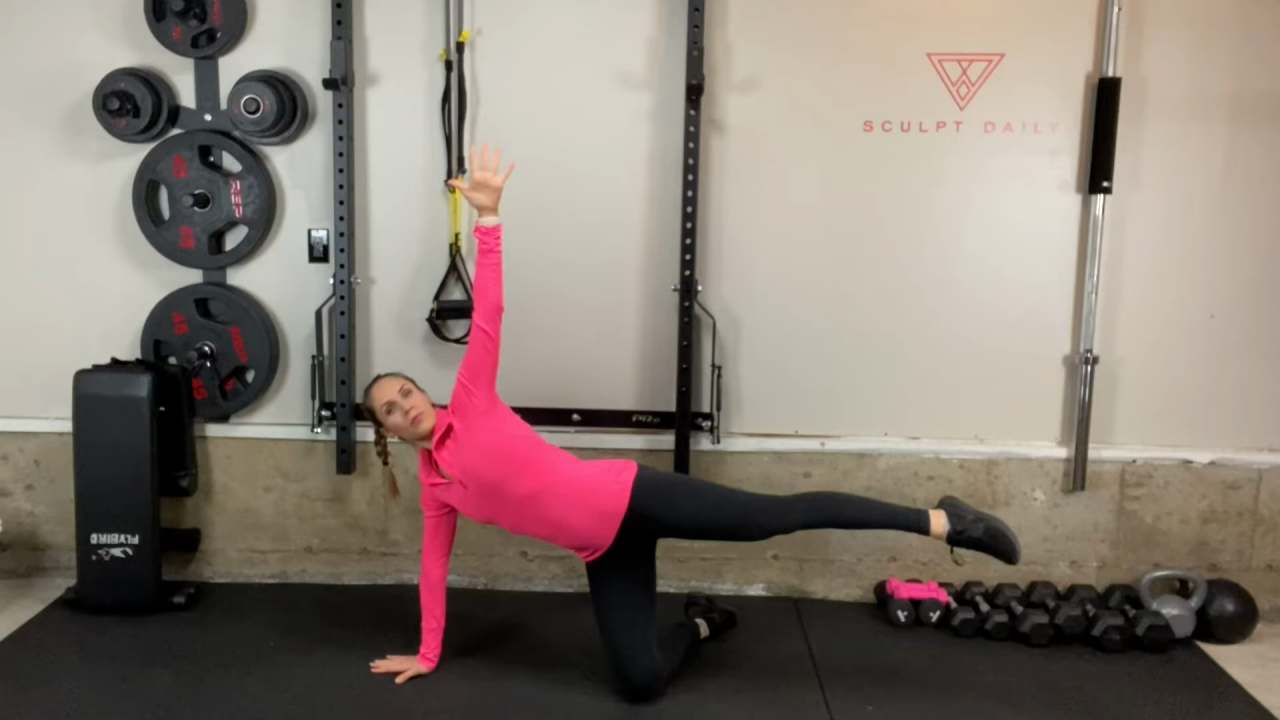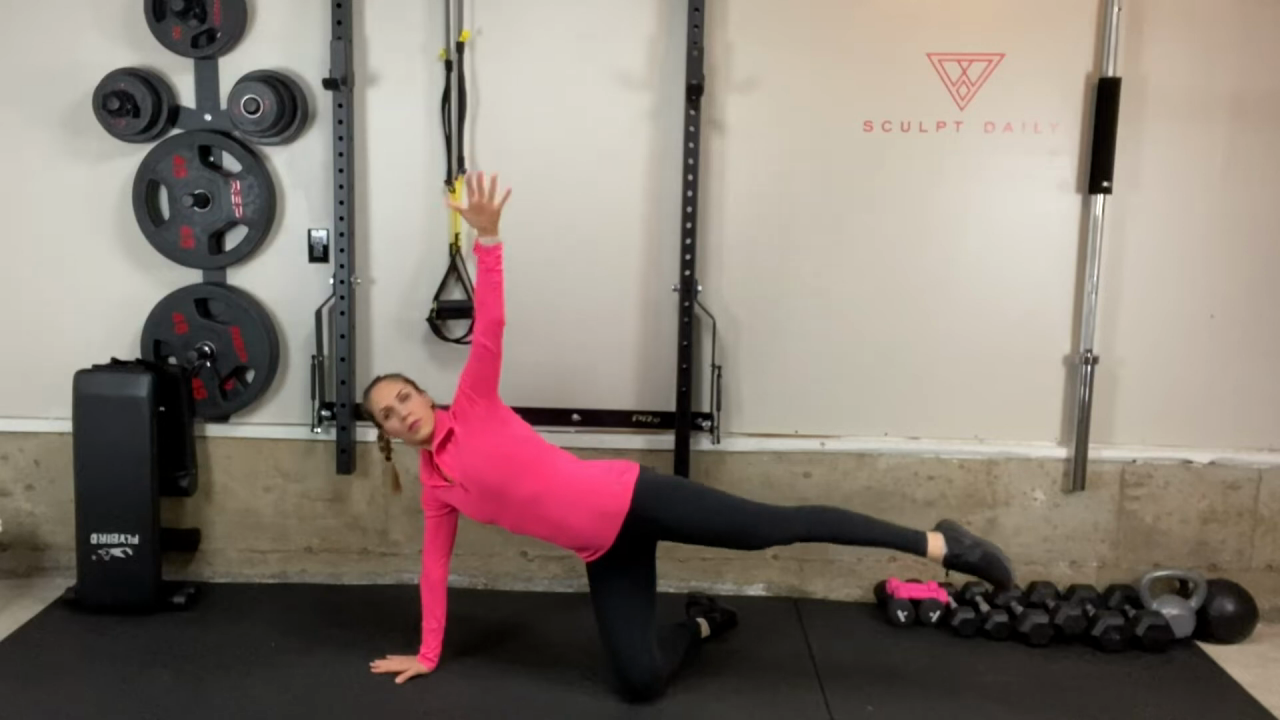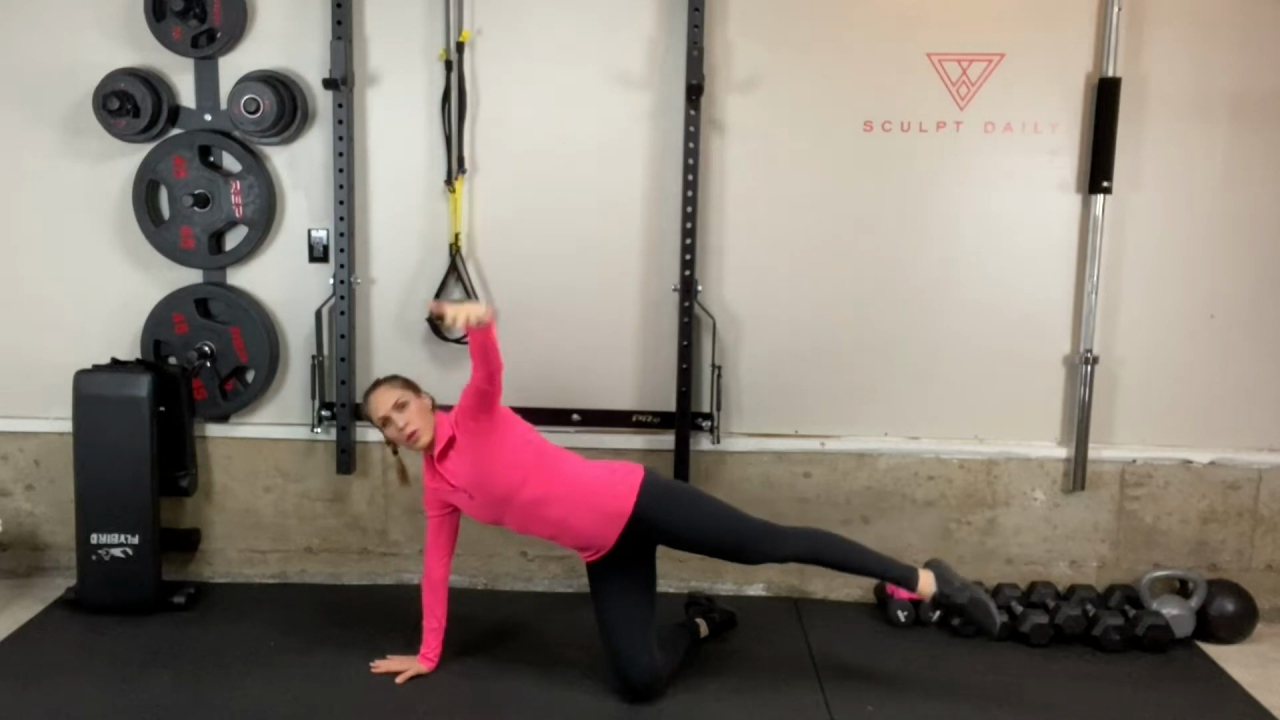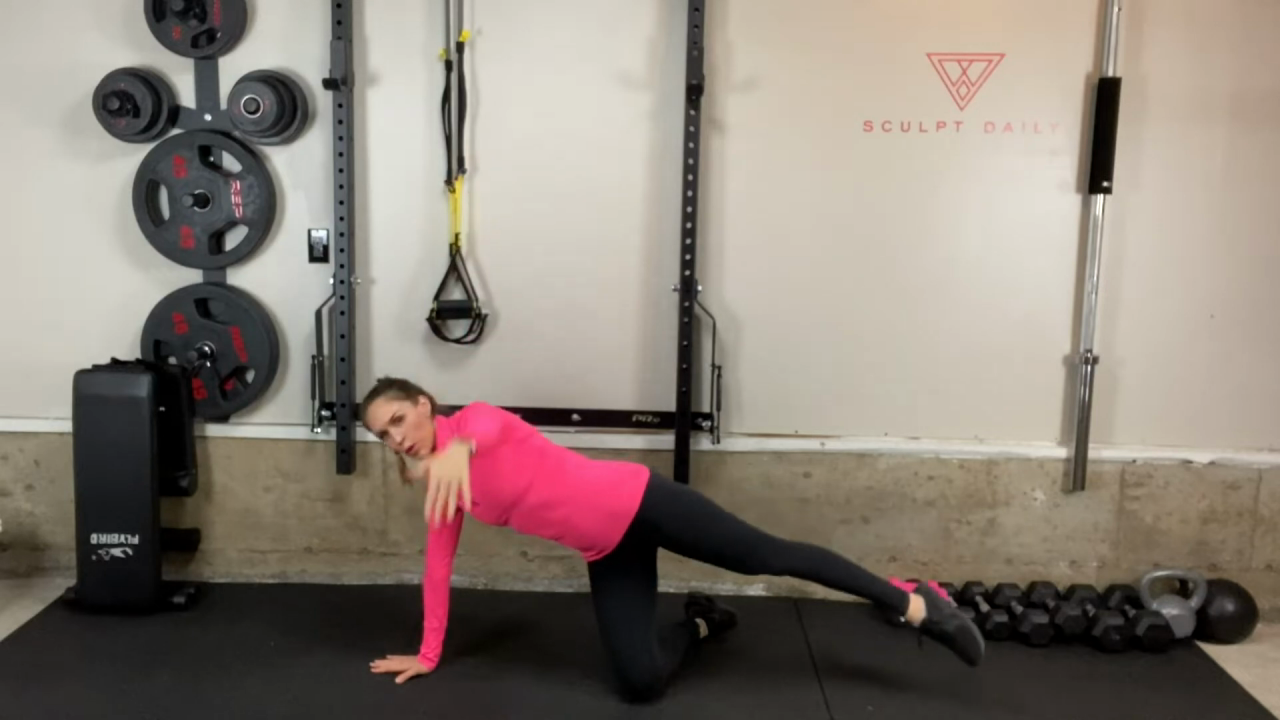
dt=0.2s
person 1, frame 1
left shoulder: (470, 406)
right shoulder: (433, 483)
left elbow: (487, 315)
right elbow: (434, 565)
left wrist: (486, 213)
right wrist: (426, 655)
left hip: (627, 498)
right hip: (604, 548)
left knee: (779, 515)
right knee: (641, 683)
left ankle: (941, 522)
right ankle: (699, 626)
person 1, frame 2
left shoulder: (474, 406)
right shoulder: (435, 483)
left elbow: (491, 327)
right elbow: (435, 567)
left wrist: (487, 236)
right wrist: (427, 651)
left hip: (630, 498)
right hip: (603, 547)
left knee: (774, 528)
right knee: (639, 682)
left ankle: (938, 544)
right ankle: (698, 624)
person 1, frame 3
left shoulder: (475, 414)
right shoulder: (439, 485)
left elbow: (489, 368)
right elbow: (437, 564)
left wrist: (477, 322)
right wrist: (426, 652)
left hip: (633, 499)
right hip: (603, 549)
left knee: (770, 544)
right knee: (640, 683)
left ankle: (929, 581)
right ankle: (698, 624)
person 1, frame 4
left shoulder: (472, 420)
right shoulder: (437, 490)
left elbow: (483, 430)
right elbow: (437, 565)
left wrist: (455, 450)
right wrist: (427, 654)
left hip: (633, 501)
right hip: (605, 551)
left knee: (770, 554)
right knee: (641, 681)
left ankle: (915, 606)
right ankle: (698, 624)
